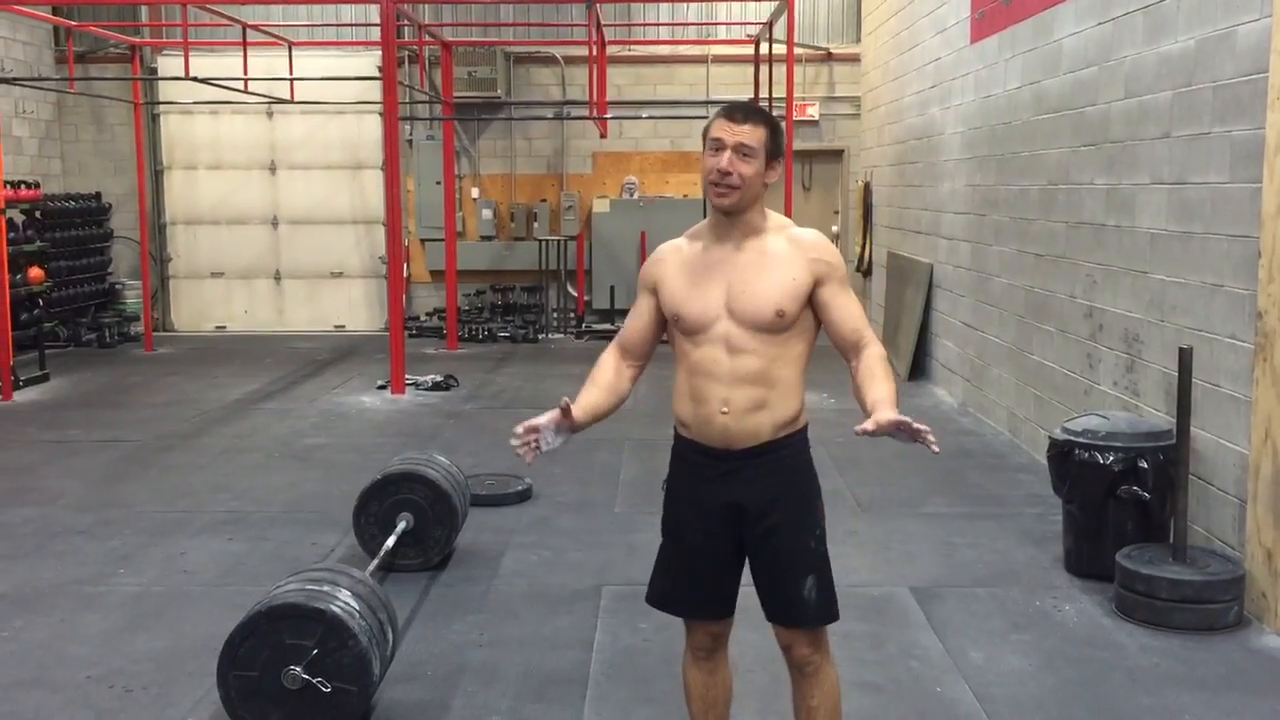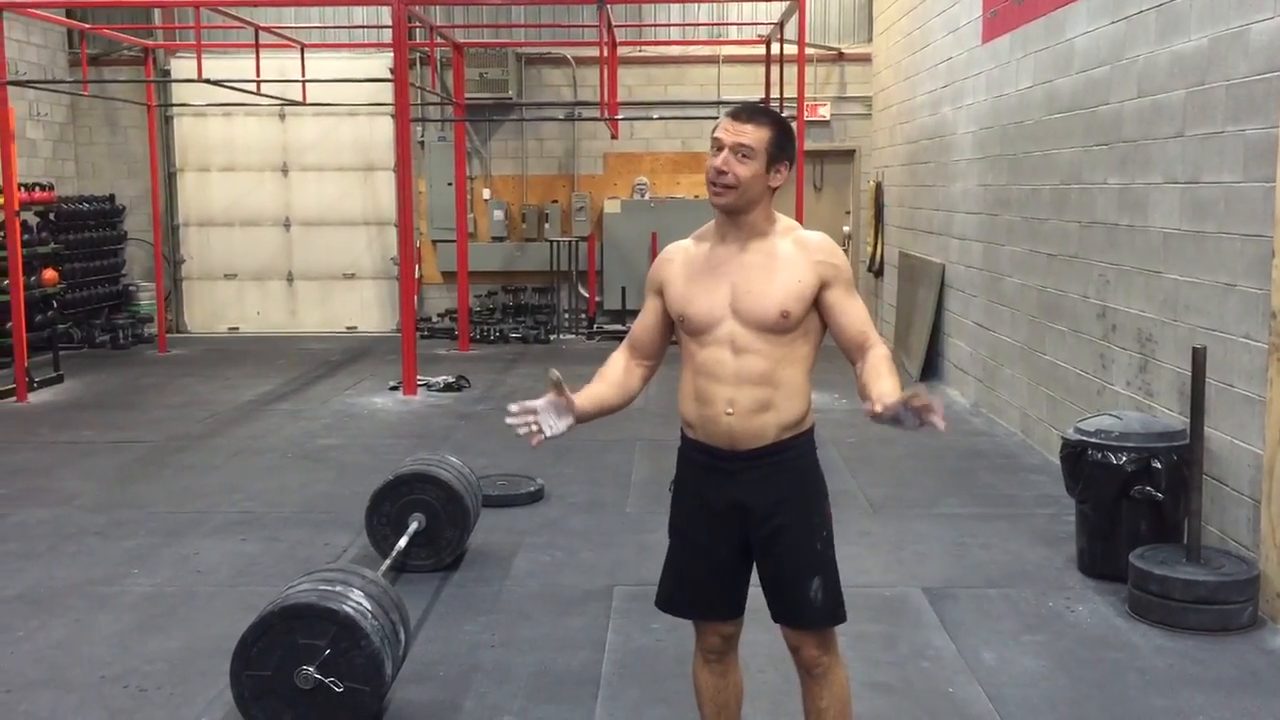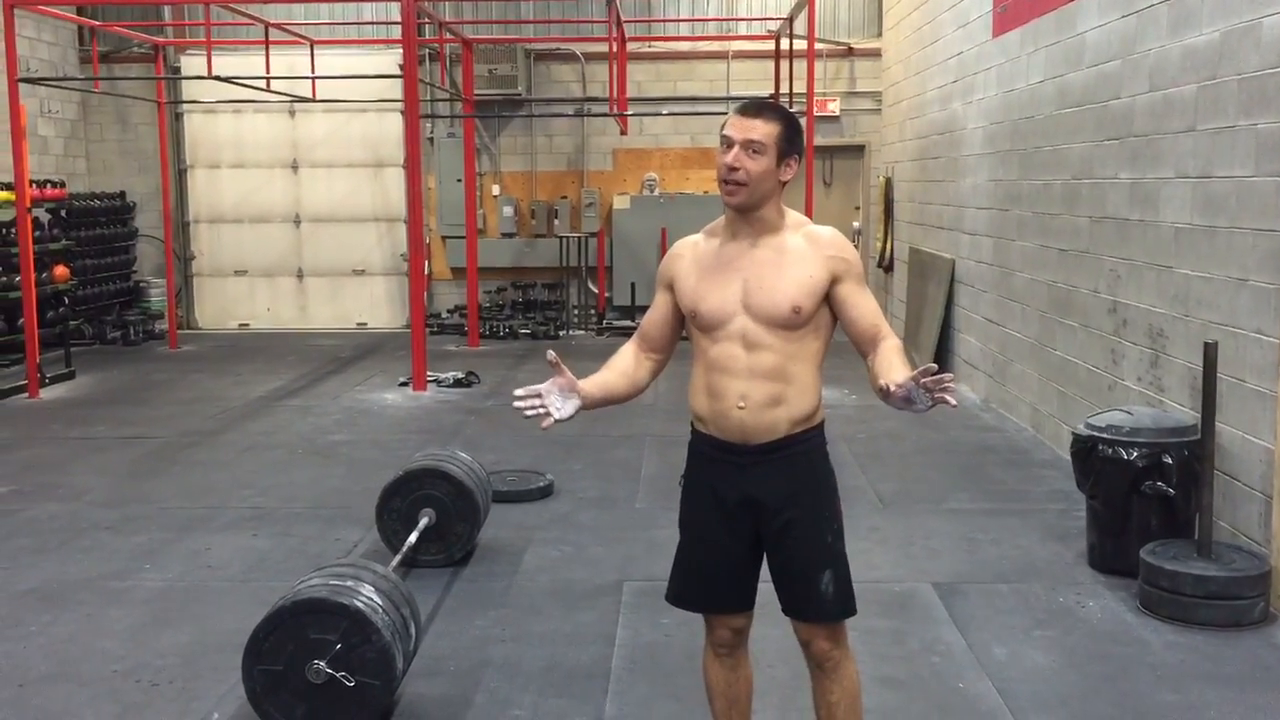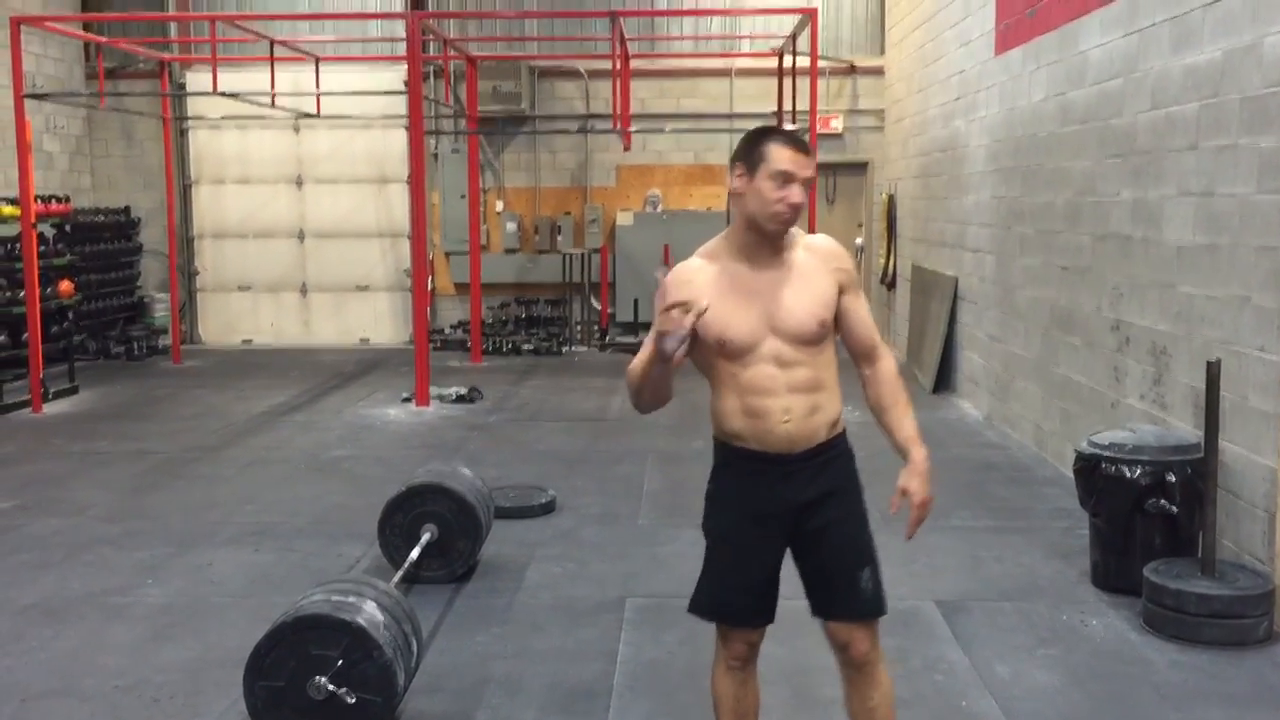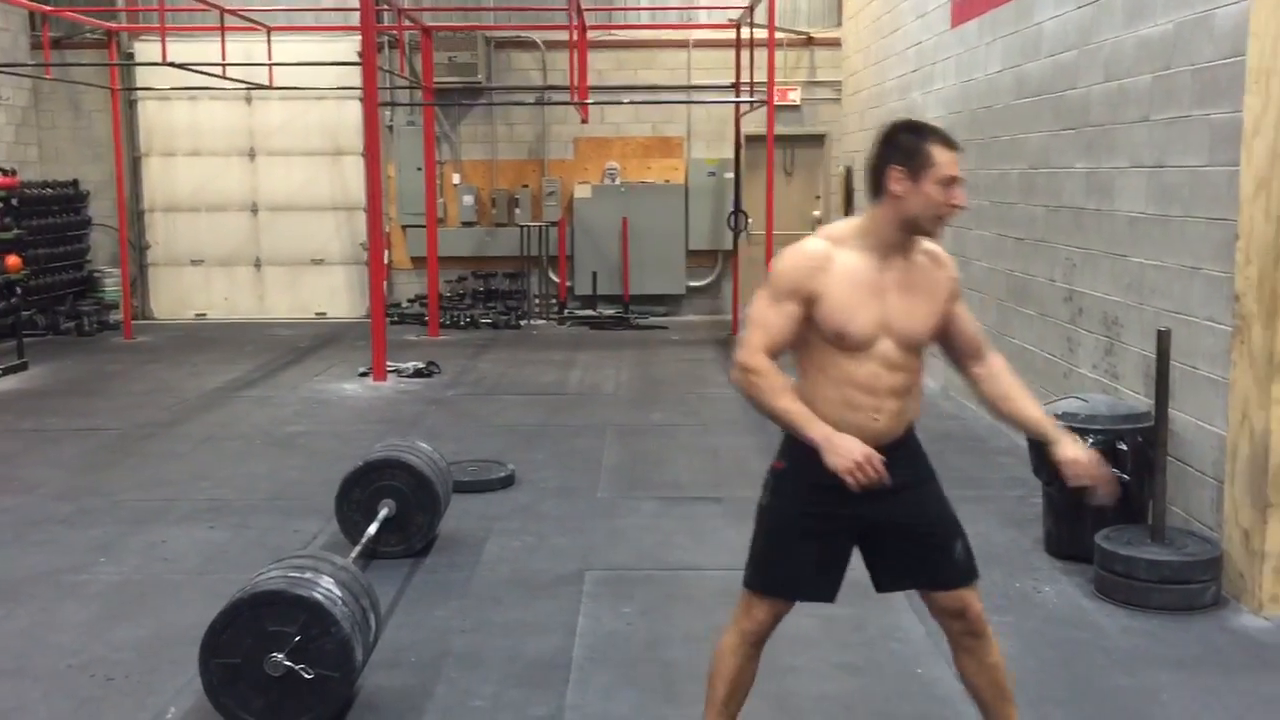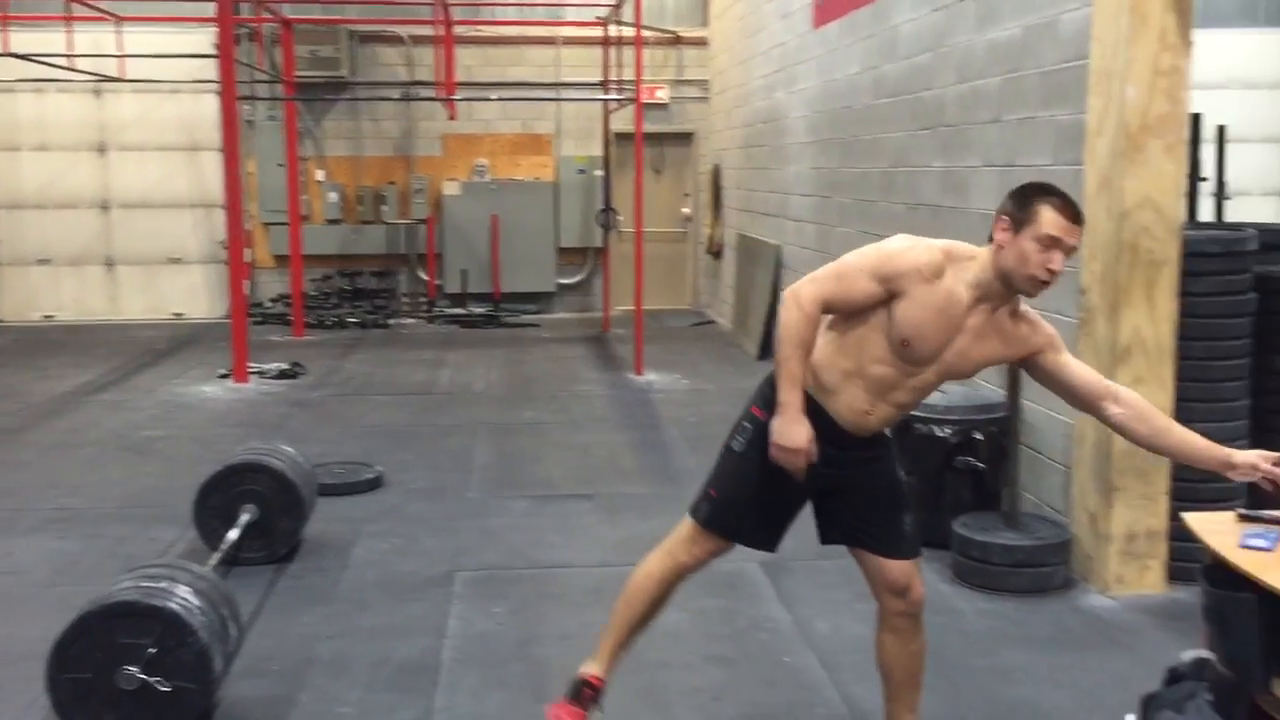
dt=0.5s
person 1, frame 1
left shoulder: (810, 252)
right shoulder: (666, 261)
left elbow: (861, 346)
right elbow: (625, 355)
left wrist: (883, 409)
right wrist: (575, 415)
left hip: (780, 468)
right hip: (694, 469)
left knee: (804, 643)
right knee: (703, 635)
person 1, frame 2
left shoulder: (816, 256)
right shoulder: (674, 261)
left elbow: (867, 349)
right elbow: (636, 357)
left wrist: (887, 398)
right wrist: (576, 404)
left hip: (785, 470)
right hip: (701, 471)
left knee: (813, 643)
right knee: (714, 637)
person 1, frame 3
left shoulder: (827, 250)
right shoulder: (685, 256)
left elbow: (878, 341)
right elbow: (646, 351)
left wrist: (898, 383)
right wrist: (583, 392)
left hip: (796, 463)
right hip: (711, 465)
left knee: (823, 638)
right knee: (724, 632)
person 1, frame 4
left shoulder: (829, 261)
right shoulder: (689, 280)
left elbow: (873, 362)
right elbow: (643, 399)
left wrist: (914, 456)
right wrist: (662, 349)
left hip: (828, 473)
right hip: (743, 477)
left knee: (858, 643)
right knee: (736, 644)
person 1, frame 5
left shoulder: (938, 271)
right shoulder: (810, 262)
left elbow: (981, 363)
right elbow: (750, 364)
left wrist: (1057, 438)
right wrist: (826, 439)
left hip: (902, 463)
right hip: (816, 464)
left knee: (964, 613)
right knee: (757, 618)
person 1, frame 6
left shoulder: (1026, 334)
right shoulder: (916, 261)
left elbow: (1115, 404)
right elbow: (800, 301)
right wrist: (789, 411)
left hip: (864, 446)
right hip: (795, 420)
left knee: (903, 594)
right knee: (693, 545)
